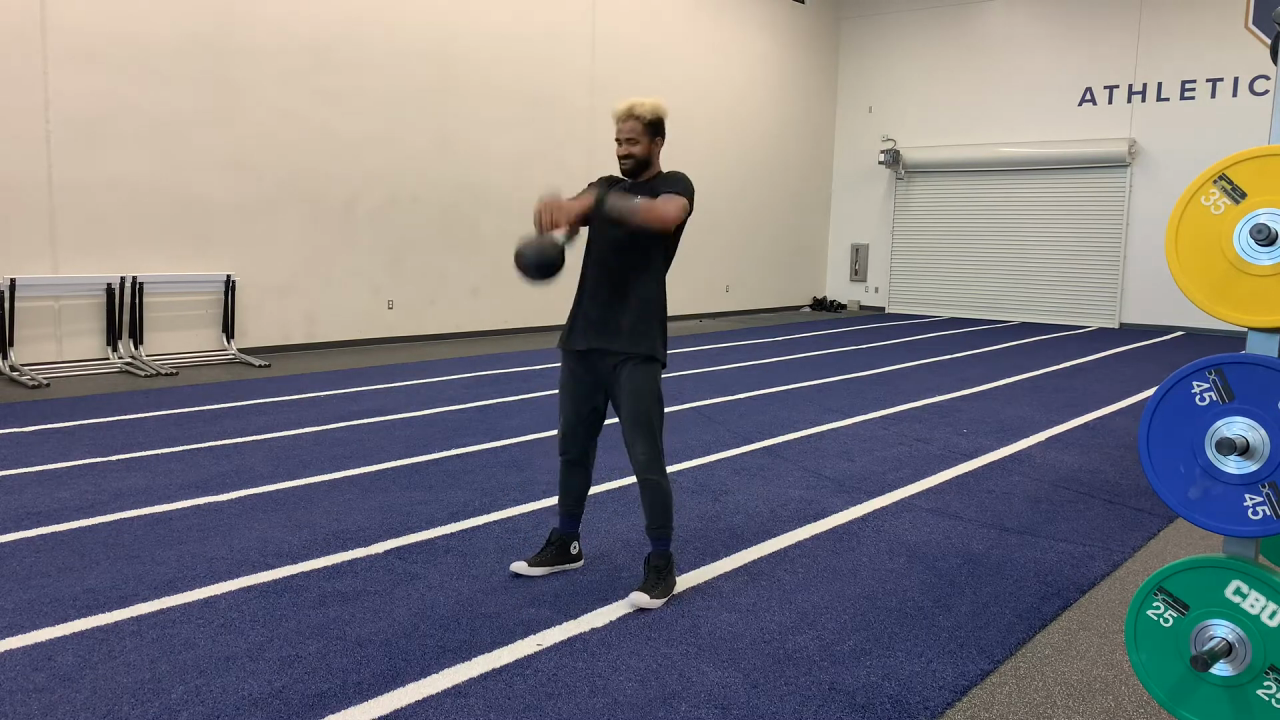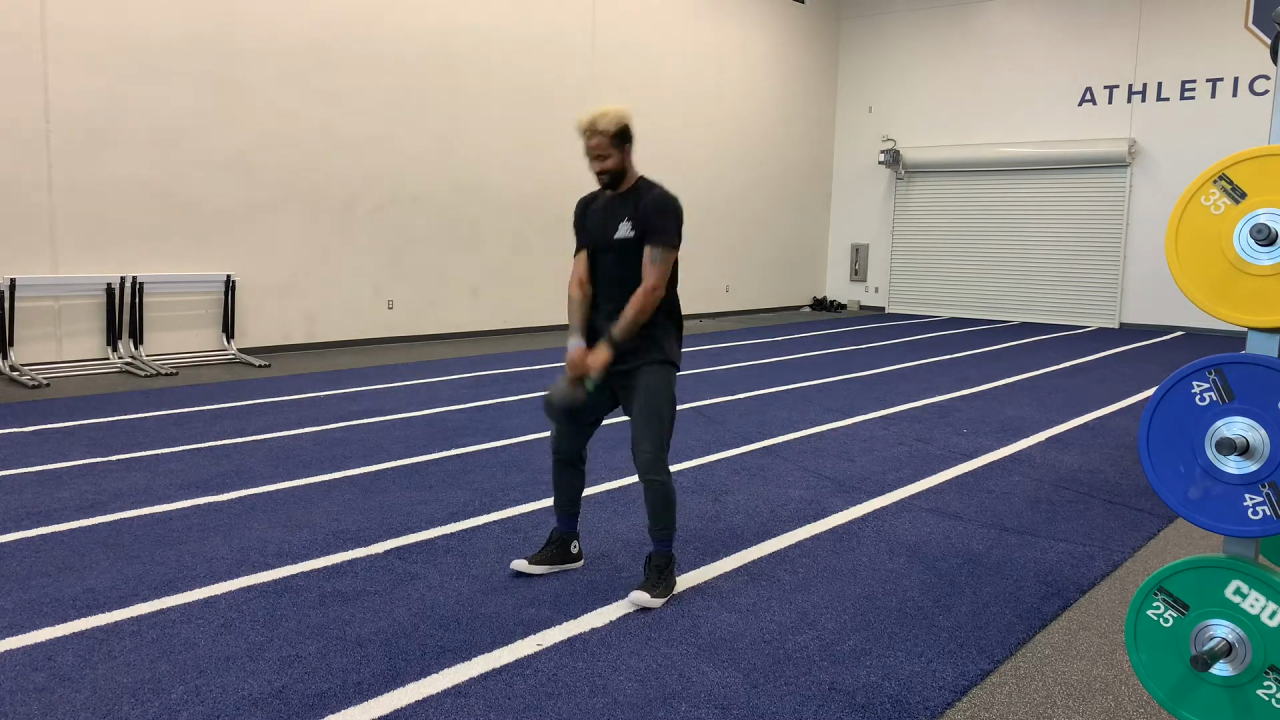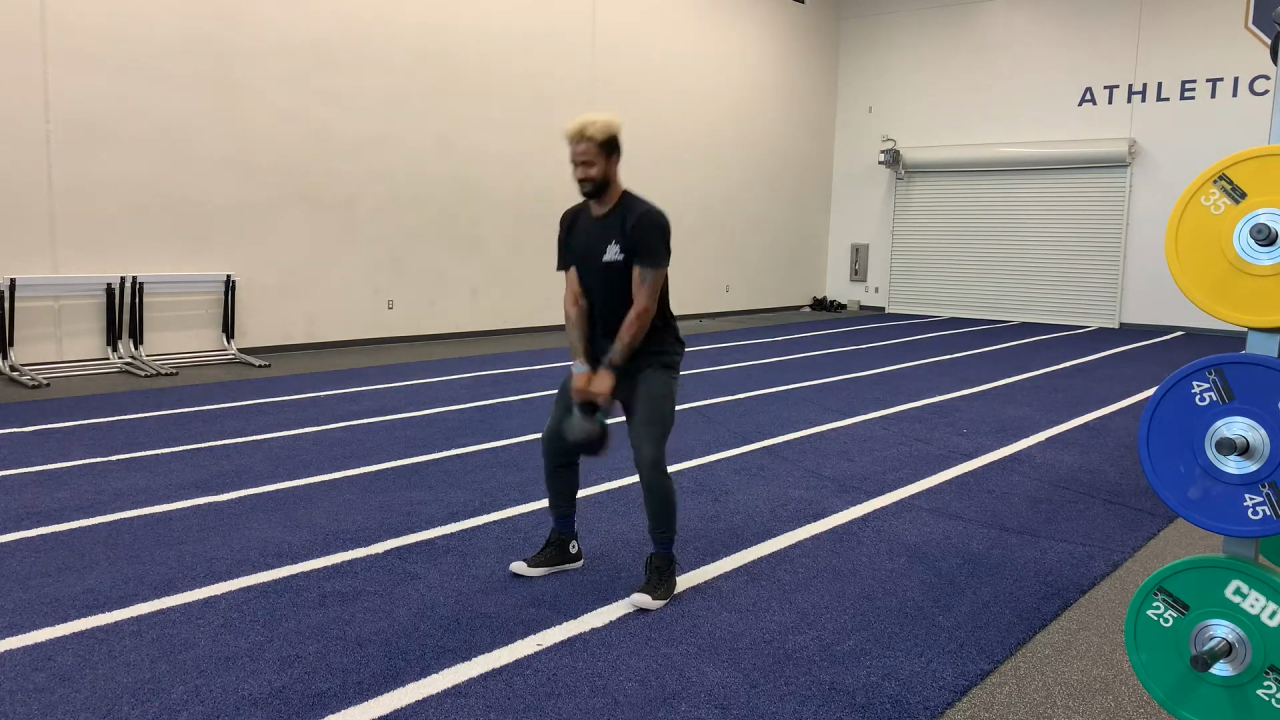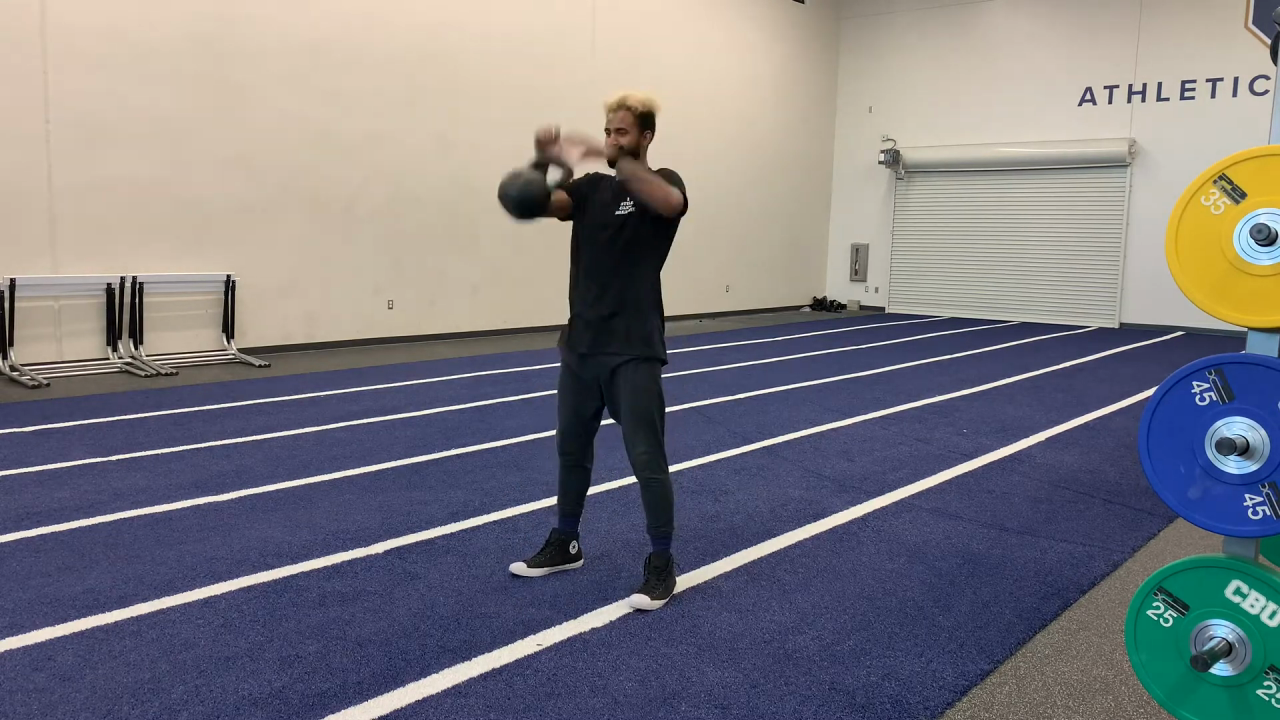
dt=0.7s
person 1, frame 1
left shoulder: (672, 187)
right shoulder: (603, 187)
left elbow: (664, 217)
right elbow: (563, 216)
left wrist: (598, 204)
right wrist: (553, 210)
left hip: (635, 351)
right hip: (582, 344)
left knee: (645, 457)
right knee: (573, 449)
left ankle: (661, 564)
right ankle: (566, 543)
person 1, frame 2
left shoulder: (658, 204)
right shoulder: (588, 206)
left elbow: (653, 287)
right elbow: (581, 276)
left wrist: (609, 347)
right wrist: (577, 342)
left hip: (648, 353)
right hip: (596, 349)
left knee: (649, 459)
right knee: (564, 444)
left ankle: (662, 564)
right ankle: (565, 543)
person 1, frame 3
left shoulder: (645, 220)
right shoulder: (572, 221)
left elbow: (645, 306)
right elbow: (574, 298)
left wrist: (612, 371)
right wrist: (580, 365)
left hip: (650, 358)
right hip: (596, 354)
left knee: (649, 457)
right knee: (556, 443)
left ankle: (663, 563)
right ankle: (564, 543)
person 1, frame 4
left shoulder: (658, 185)
right shoulder: (589, 189)
left elbow: (671, 202)
left wrist: (608, 157)
right wrist: (543, 161)
left hip: (634, 353)
right hip: (580, 346)
left knee: (646, 459)
right knee: (571, 448)
left ankle: (661, 566)
right ankle: (565, 543)
